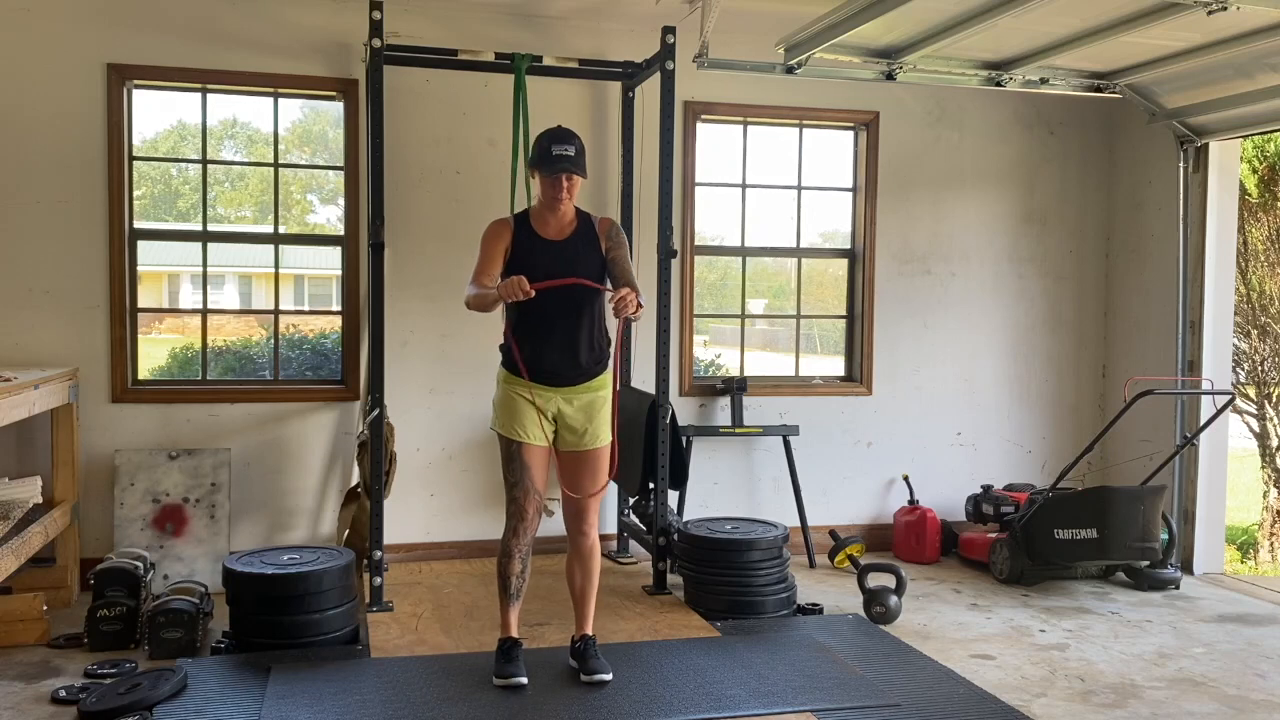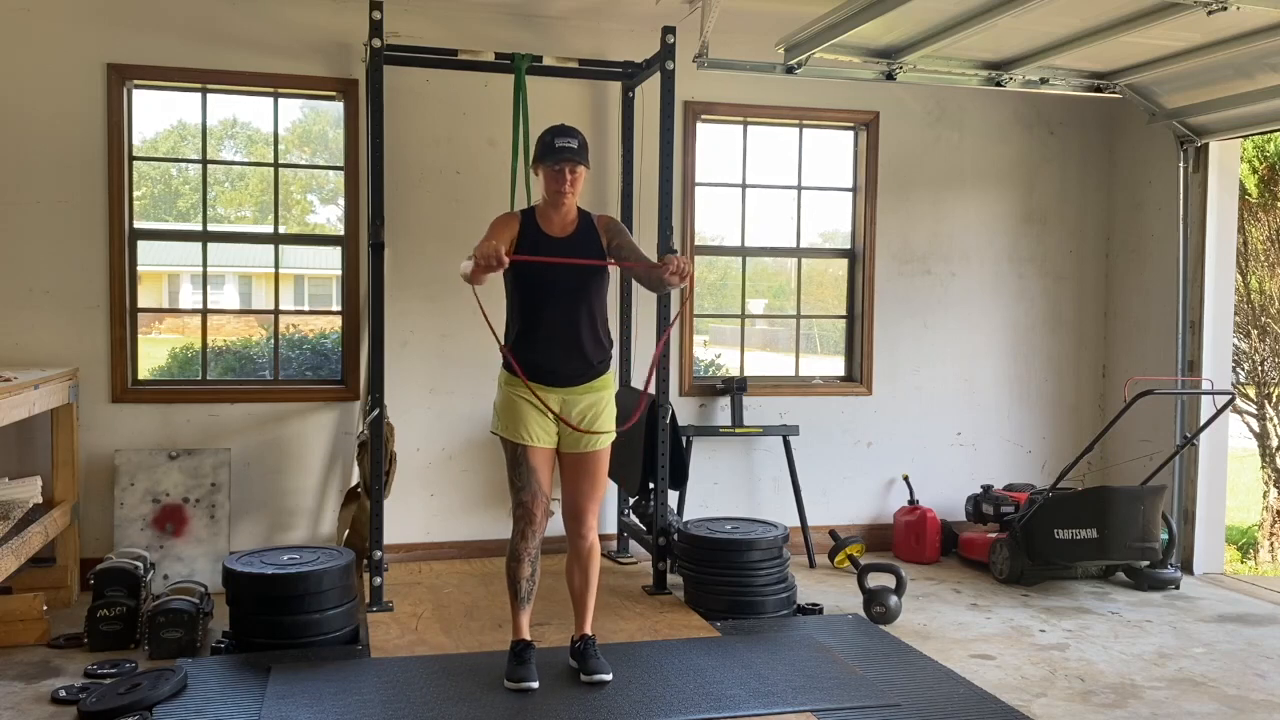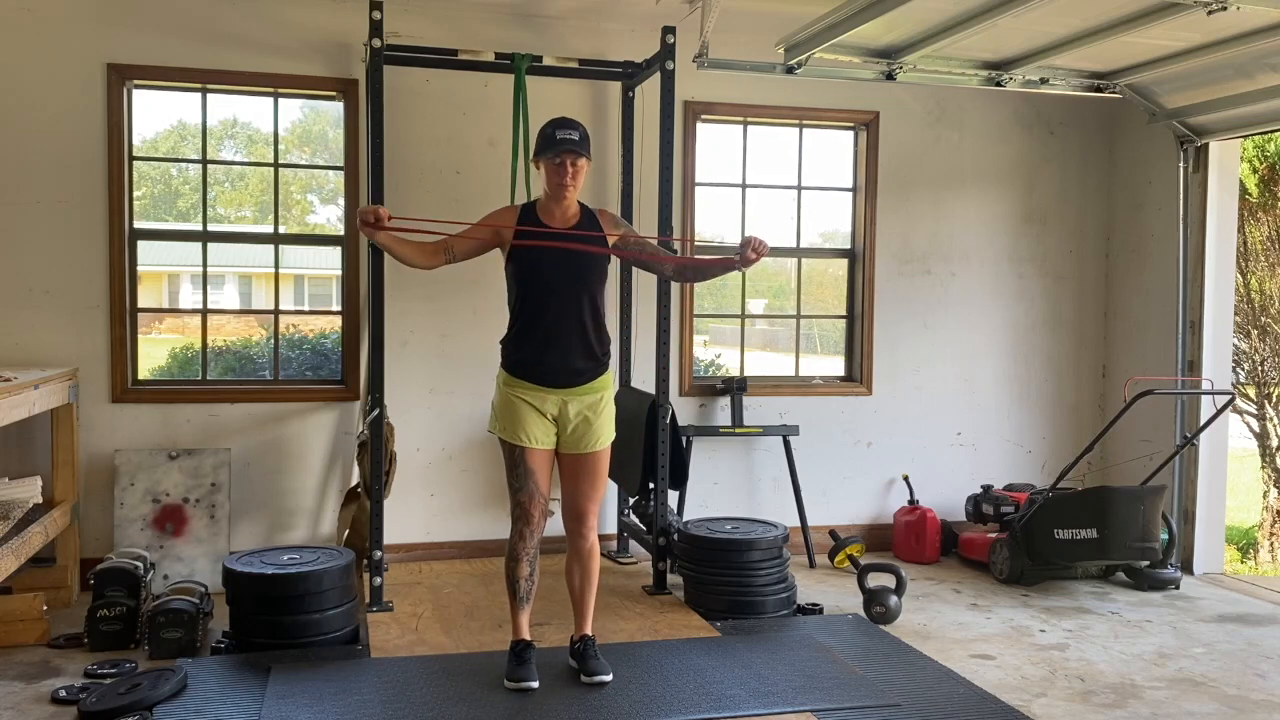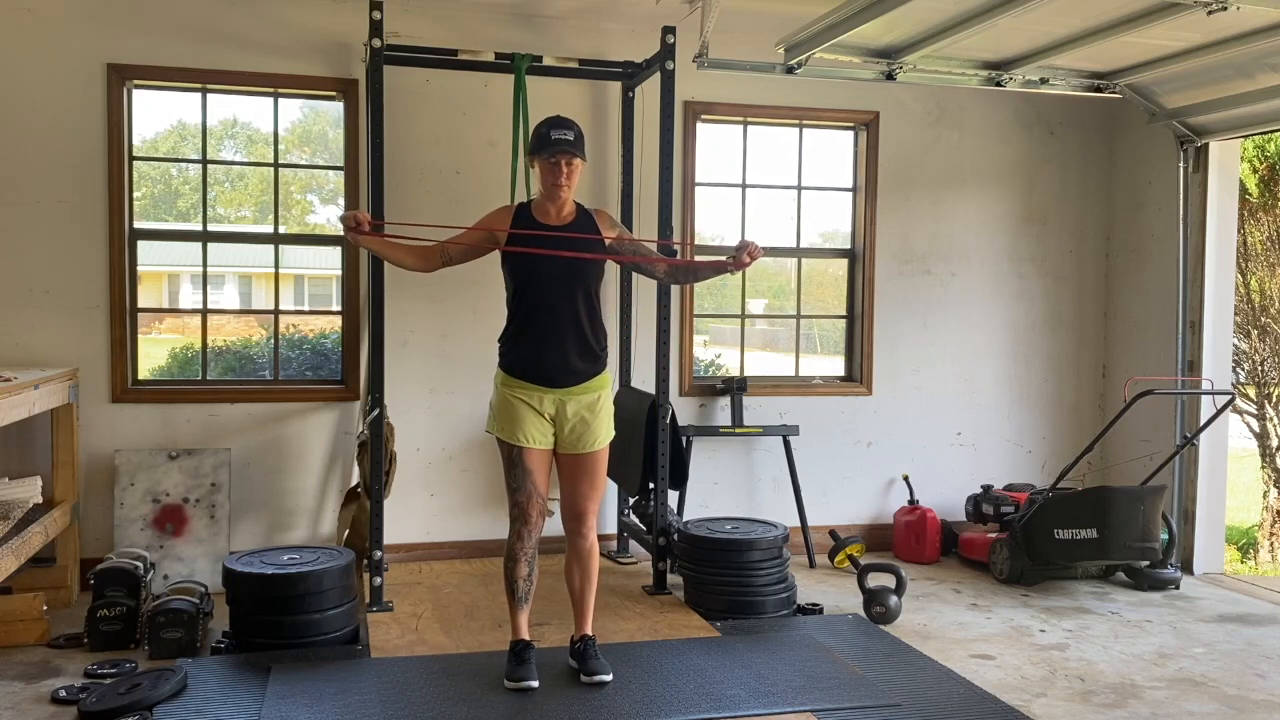
dt=0.5s
person 1, frame 1
left shoulder: (605, 231)
right shoulder: (505, 231)
left elbow: (627, 287)
right elbow: (473, 294)
left wrist: (630, 301)
right wrist: (500, 291)
left hip: (589, 391)
right hip: (524, 389)
left knee: (585, 523)
right knee: (522, 518)
left ankle: (584, 638)
right ankle: (509, 641)
person 1, frame 2
left shoulder: (605, 229)
right shoulder: (512, 226)
left elbow: (645, 271)
right elbow: (470, 270)
left wrist: (669, 272)
right wrist: (481, 262)
left hip: (591, 392)
right hip: (527, 392)
left knee: (584, 524)
right knee: (530, 521)
left ankle: (584, 638)
right ankle: (521, 642)
person 1, frame 3
left shoulder: (606, 226)
right shoulder: (510, 222)
left elbow: (673, 267)
right elbow: (435, 254)
left wrist: (735, 261)
right wrist: (378, 235)
left hip: (590, 392)
right hip: (525, 391)
left knee: (585, 524)
right knee: (527, 521)
left ankle: (584, 639)
right ankle: (521, 643)
person 1, frame 4
left shoulder: (602, 225)
right shoulder: (506, 222)
left elbow: (664, 269)
right elbow: (431, 258)
left wrist: (728, 264)
right wrist: (366, 238)
left hip: (588, 392)
right hip: (523, 391)
left knee: (583, 523)
right knee: (526, 522)
left ankle: (583, 638)
right ankle: (520, 642)
